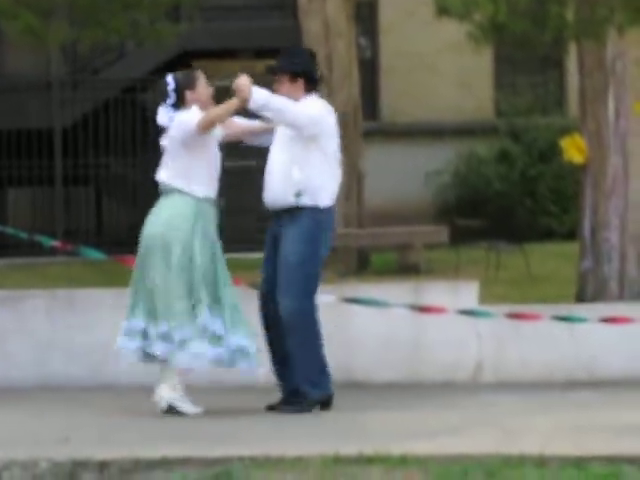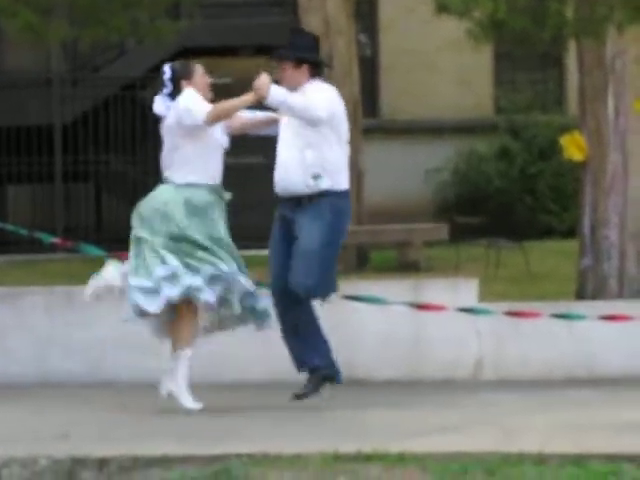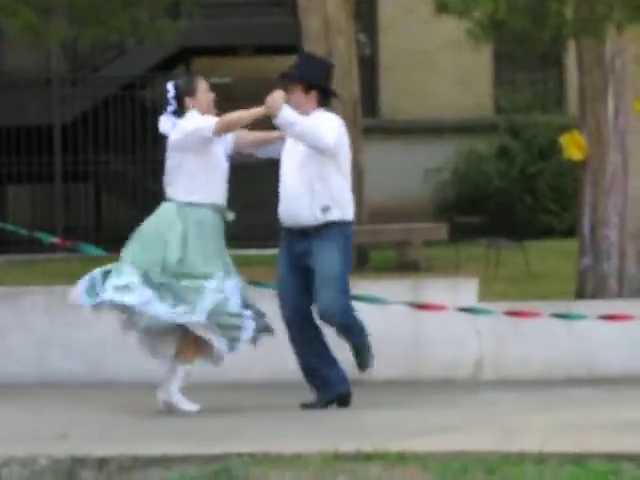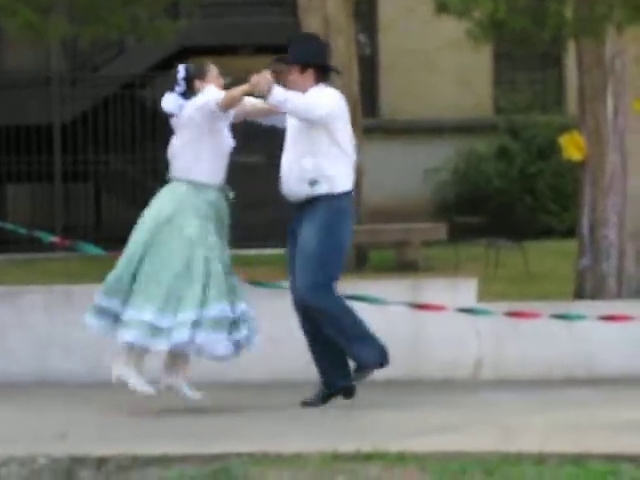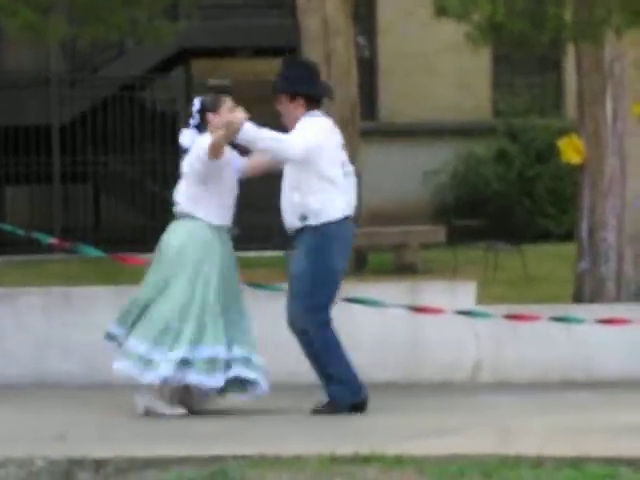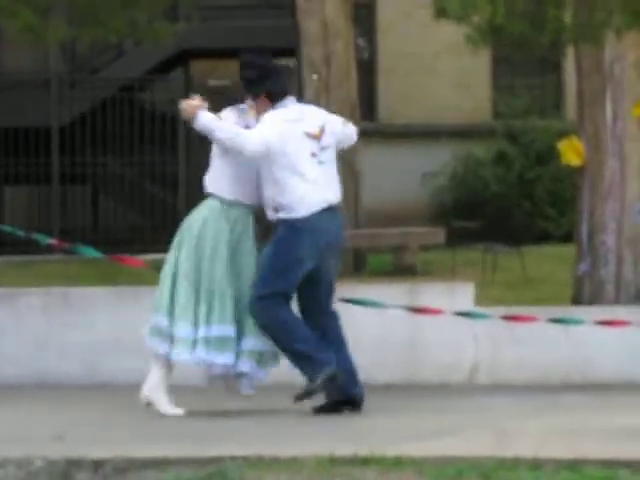
dt=0.2s
person 1, frame 1
left shoulder: (316, 111)
right shoulder: (298, 120)
left elbow: (294, 118)
right elbow: (277, 131)
left wrist: (252, 94)
left hip: (308, 223)
right hip: (287, 222)
left knee: (295, 306)
right knee: (271, 305)
left ankle: (314, 390)
right ankle: (298, 389)
person 1, frame 2
left shoulder: (323, 95)
right shoulder: (303, 102)
left elbow: (313, 115)
right elbow: (283, 120)
left wrist: (271, 93)
left hip: (325, 207)
right hip: (292, 208)
left knee: (305, 284)
right knee: (282, 288)
left ankle: (326, 290)
right ankle: (319, 367)
person 1, frame 3
left shoulder: (330, 125)
right shoulder: (299, 130)
left elbow: (321, 141)
right elbow: (282, 143)
left wrist: (281, 114)
left hip: (331, 235)
right hip: (294, 239)
left knee: (332, 309)
right knee: (294, 317)
left ankle: (355, 335)
right ankle: (333, 389)
person 1, frame 4
left shoulder: (328, 99)
right shoulder: (307, 102)
left elbow: (307, 110)
right elbow: (291, 116)
left wrist: (272, 92)
left hip: (328, 210)
right hip: (306, 212)
left knee: (311, 291)
right knee: (305, 299)
left ankle: (368, 351)
right ankle: (337, 379)
person 1, frame 5
left shoulder: (313, 130)
right shoulder: (321, 129)
left elbow: (290, 149)
left wrist: (243, 129)
left hip: (323, 237)
right hip: (322, 236)
left knee: (307, 318)
right knee: (305, 317)
left ankle: (345, 395)
right ankle: (349, 394)
person 1, frame 6
left shoulder: (276, 124)
right shoulder: (316, 115)
left elbow: (249, 145)
right elbow: (348, 134)
left wrist: (202, 118)
left hip: (300, 229)
right hip: (328, 223)
left knee: (265, 304)
right knee: (318, 312)
left ankle: (319, 365)
right ankle: (347, 390)
person 2, frame 1
left shoulder: (198, 124)
right shoulder: (187, 120)
left elbow: (236, 129)
right elbow: (209, 121)
left wrist: (276, 124)
right wrist: (238, 100)
left hip: (181, 220)
right hip: (182, 220)
left knee: (183, 308)
right knee: (188, 307)
left ankle: (170, 387)
right ankle: (169, 387)
person 2, frame 2
left shoulder: (203, 114)
right shoulder: (185, 108)
left elbow: (240, 123)
right elbow: (217, 114)
left wrist: (280, 116)
right wrist: (255, 95)
left hip: (200, 209)
right hip: (178, 208)
left knee: (192, 292)
left ankle: (176, 379)
right ankle: (118, 274)
person 2, frame 3
left shoulder: (209, 132)
right shoulder: (187, 129)
left elbow: (246, 140)
right elbow: (225, 124)
left wrist: (286, 134)
right wrist: (265, 109)
left hip: (203, 229)
right hip: (180, 227)
left knee: (199, 311)
left ankle: (171, 388)
right ankle: (113, 284)
person 2, frame 4
left shoulder: (210, 112)
right shoulder: (202, 104)
left elbow: (247, 109)
right elbow: (231, 98)
left hip: (200, 209)
right hip: (184, 207)
left knee: (196, 288)
right knee: (167, 283)
left ankle: (175, 371)
right ankle: (128, 363)
person 2, frame 5
left shoulder: (223, 157)
right shoulder: (206, 147)
left elbow: (250, 166)
right elbow: (220, 140)
right wrist: (235, 126)
left hip: (206, 243)
right hip: (196, 242)
left knee: (205, 318)
right knee: (187, 319)
left ankle: (184, 389)
right ankle: (150, 394)
person 2, frame 6
right shoulder: (232, 121)
left hip: (239, 225)
right hip: (215, 220)
left knee: (241, 301)
right knee: (196, 298)
left ankle: (223, 362)
right ankle: (155, 384)
